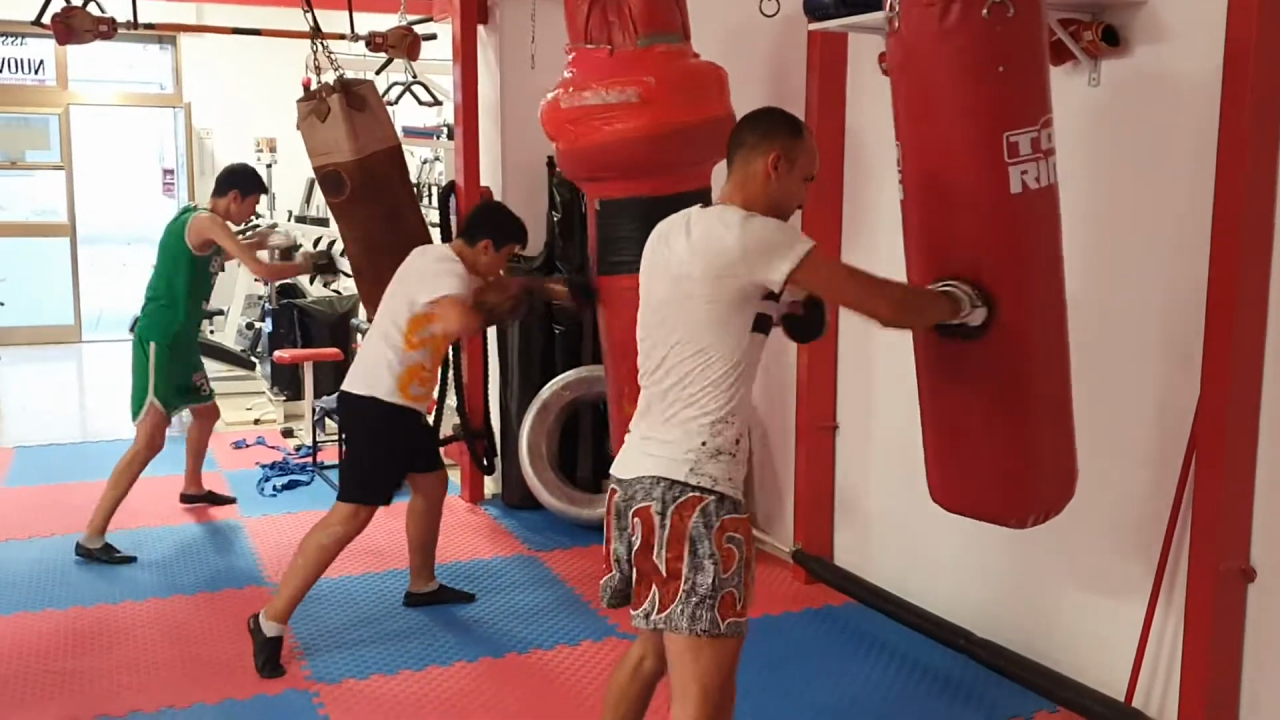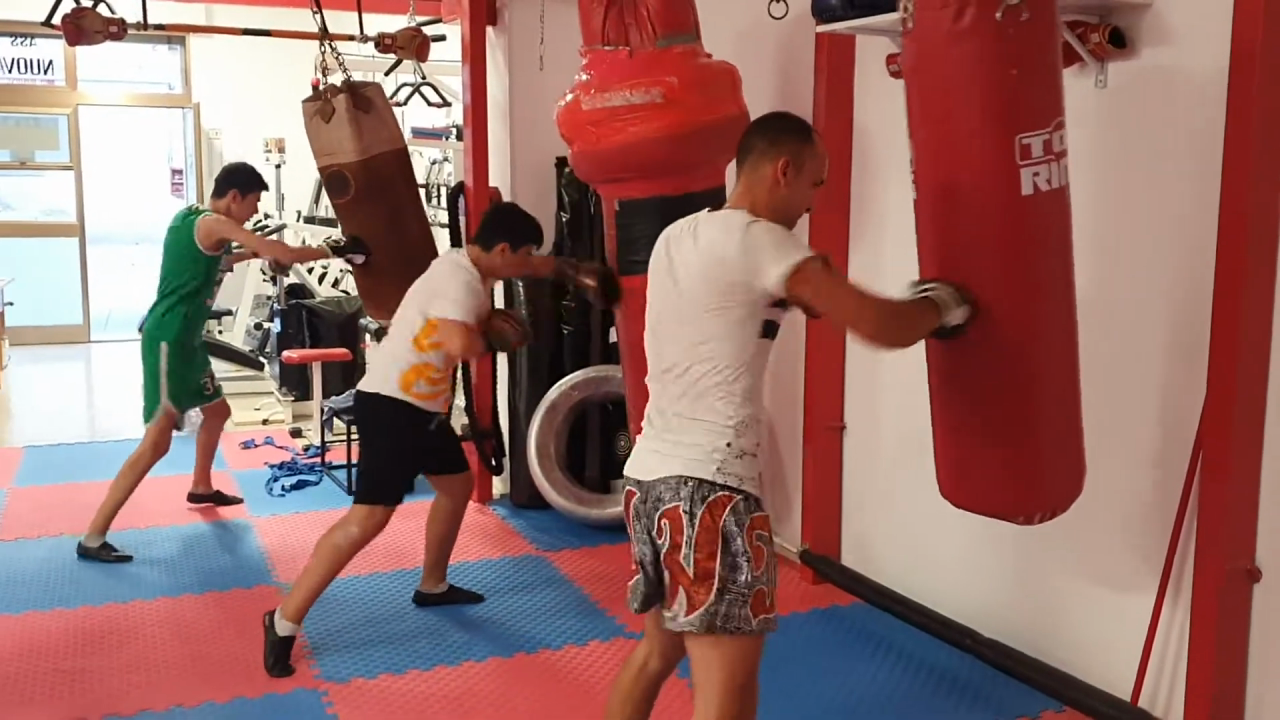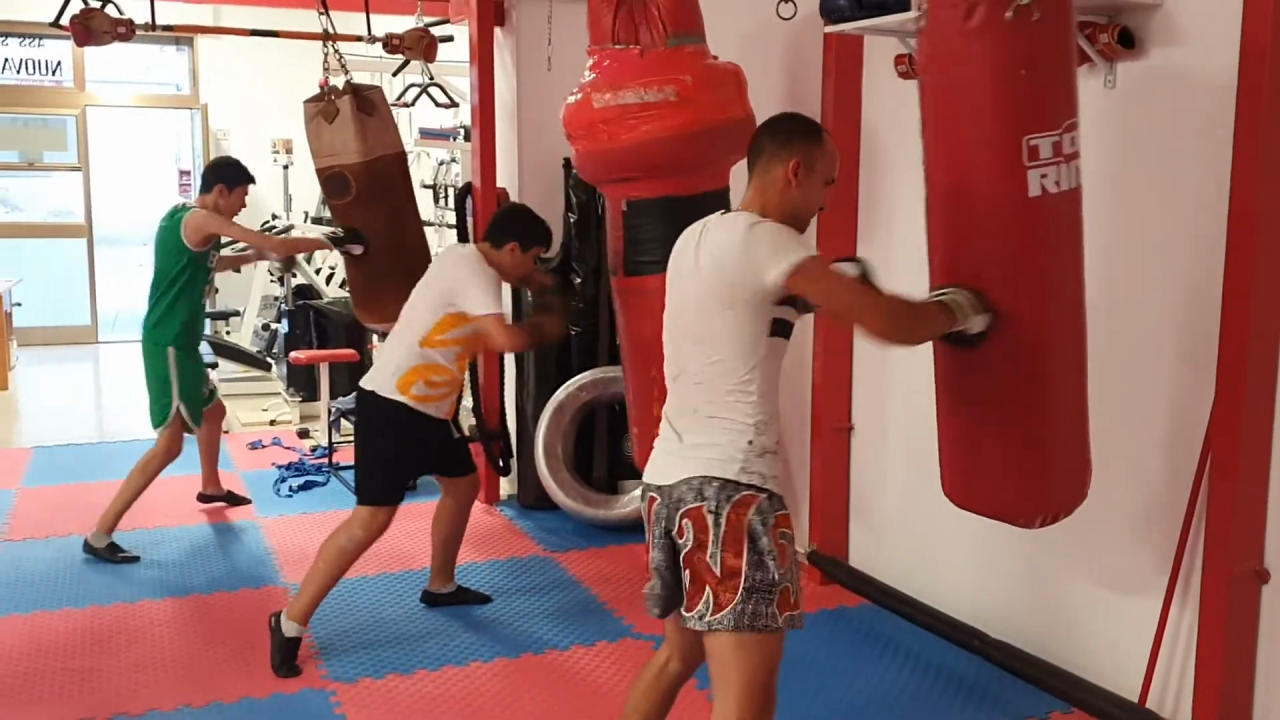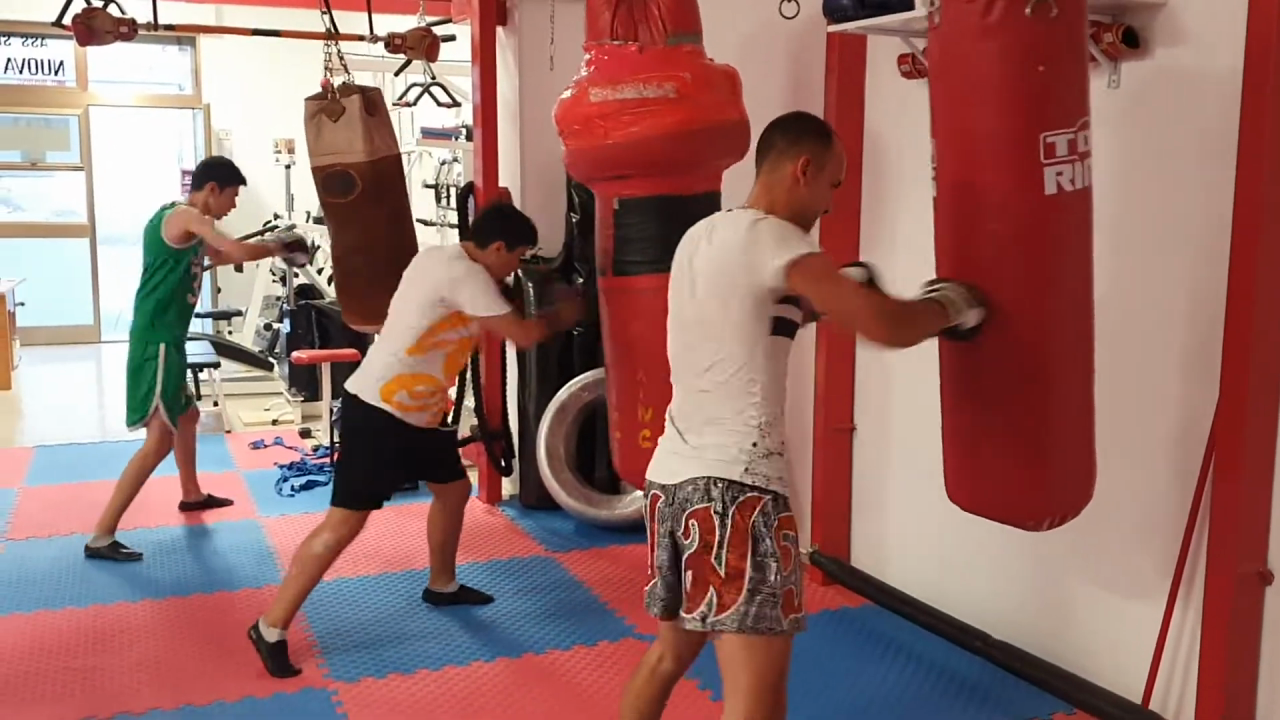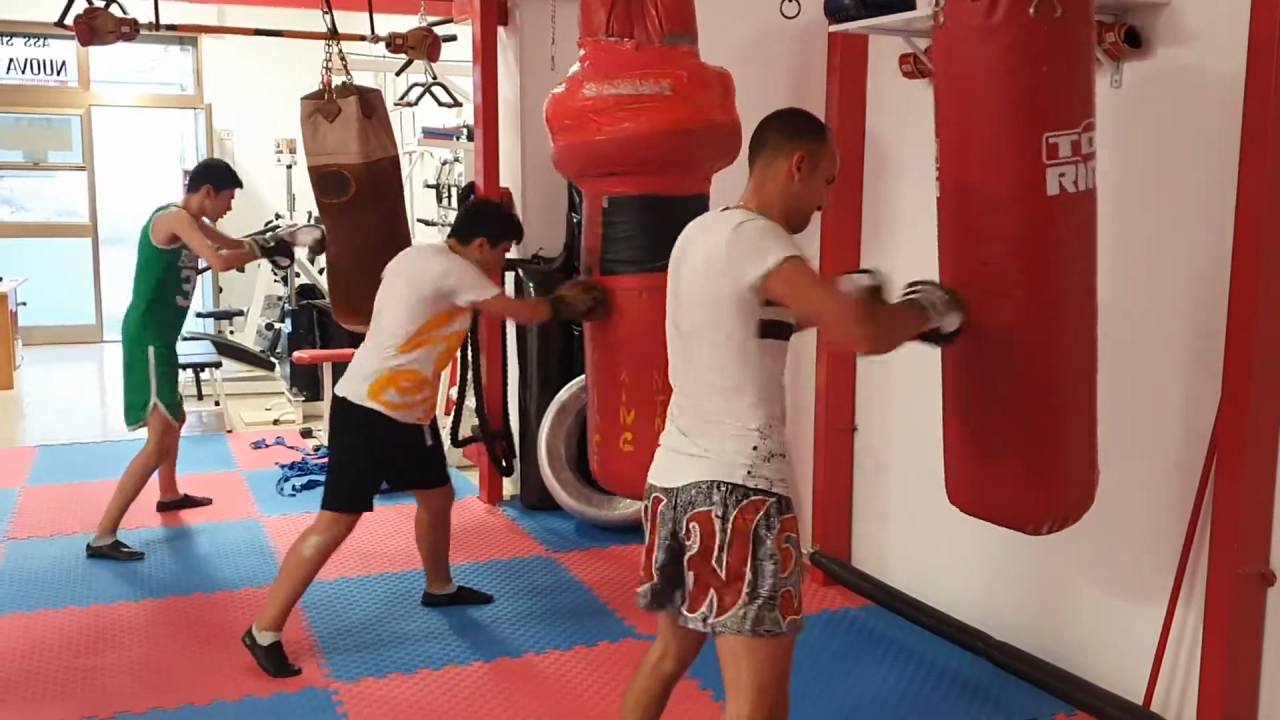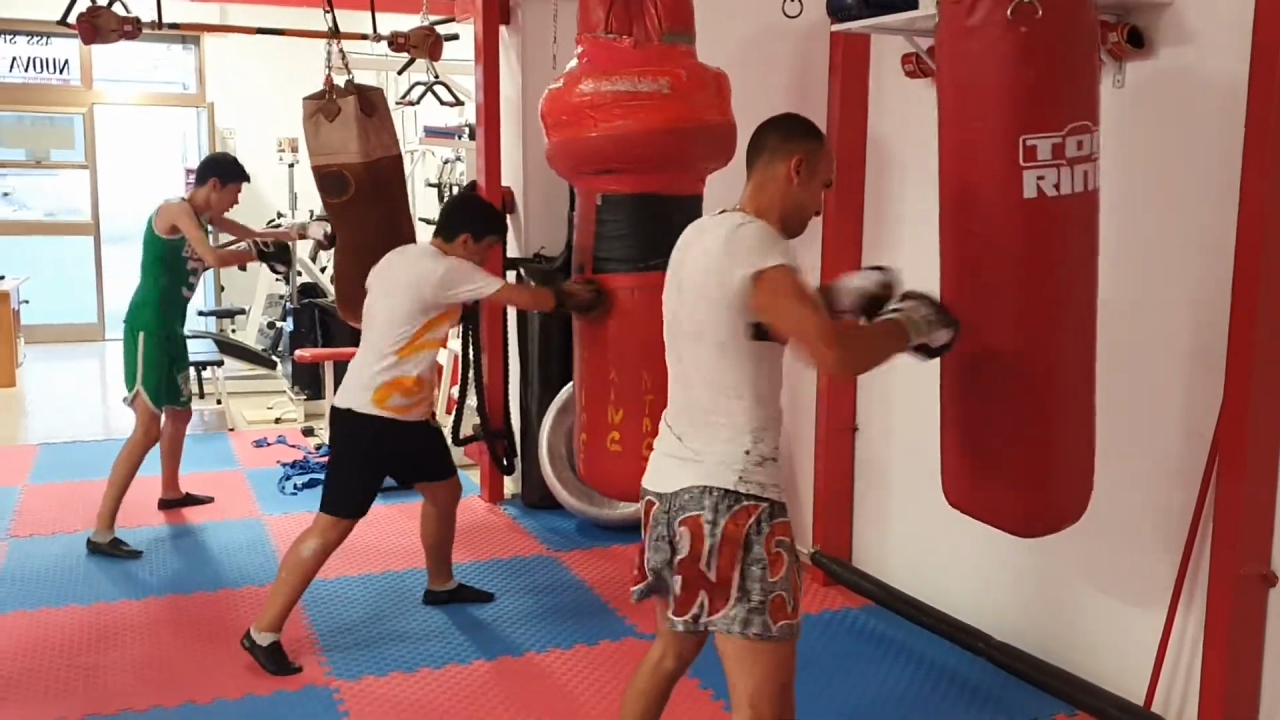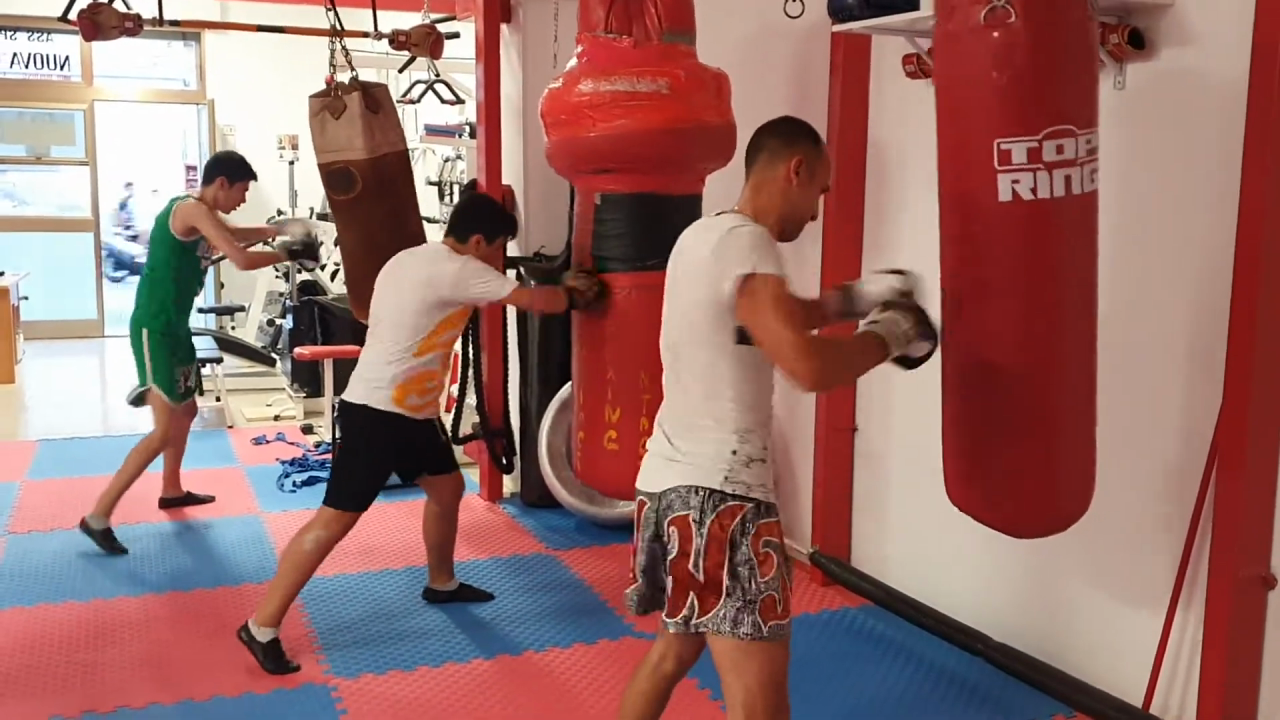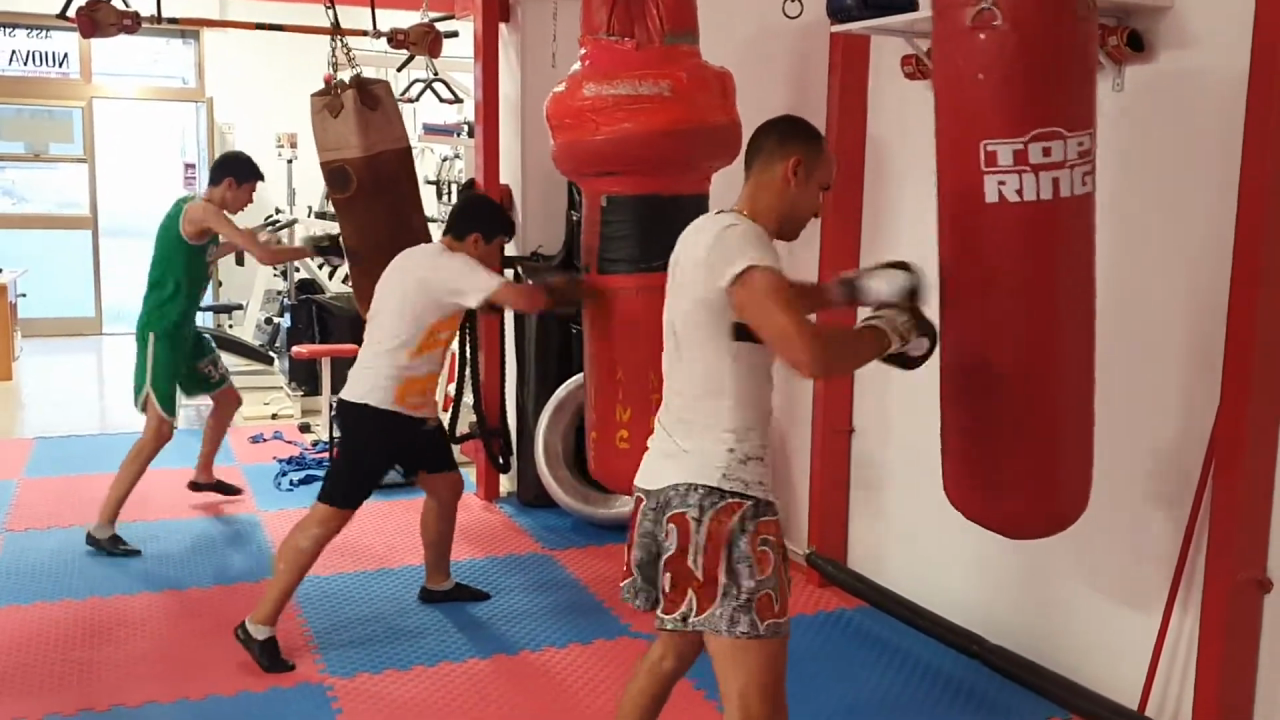
dt=0.3s
person 1, frame 1
left shoulder: (670, 231)
right shoulder: (753, 236)
right elbow: (889, 305)
left wrist: (788, 306)
right wrist: (960, 301)
left hip: (640, 474)
right hip: (692, 487)
left knee: (654, 648)
person 1, frame 2
left shoulder: (678, 235)
right shoulder: (757, 241)
right elbow: (880, 325)
left wrist: (802, 288)
right wrist: (941, 302)
left hip: (655, 475)
right hip: (710, 488)
left knee: (661, 645)
person 1, frame 3
left shoulder: (696, 237)
right shoulder: (760, 242)
right elbow: (889, 322)
left wrist: (845, 284)
right wrist: (961, 310)
left hip: (673, 477)
right hip: (730, 486)
left knee: (682, 650)
person 1, frame 4
left shoulder: (700, 237)
right shoulder: (764, 238)
right elbow: (883, 324)
left wrist: (828, 291)
right wrist: (954, 304)
left hip: (674, 478)
right hip: (732, 489)
left knee: (672, 648)
person 1, frame 5
left shoulder: (701, 232)
right shoulder: (750, 237)
right elbow: (861, 332)
left wrist: (842, 294)
right wrist: (932, 307)
left hip: (676, 478)
right hip: (735, 490)
left knee: (672, 649)
person 1, frame 6
left shoulder: (695, 238)
right shoulder: (752, 242)
right elbow: (834, 352)
right wrist: (911, 321)
left hip: (668, 483)
right hip: (729, 497)
left knee: (673, 647)
person 1, frame 7
left shoulder: (701, 237)
right shoulder: (745, 244)
right elbow: (812, 367)
left wrist: (847, 301)
right wrist: (895, 333)
left hip: (667, 480)
right hip: (718, 494)
left knee: (675, 649)
person 1, frame 8
left shoulder: (704, 235)
right shoulder: (740, 240)
right elbow: (812, 353)
left wrist: (847, 288)
right wrist: (890, 327)
left hip: (664, 480)
right hip: (719, 494)
left knee: (672, 652)
person 2, frame 1
left shoulder: (439, 259)
right shoulder: (441, 268)
left elbow: (479, 302)
right elbow: (457, 323)
left wrist: (515, 296)
right wrist: (492, 310)
left hip: (402, 402)
right hip: (376, 402)
left knee: (432, 484)
right knee: (351, 515)
left ankle: (422, 584)
right ankle: (270, 623)
person 2, frame 2
left shoulder: (470, 262)
right shoulder: (461, 278)
left elbow: (537, 270)
right elbow: (459, 344)
left wrist: (579, 271)
right wrist: (502, 334)
left hip: (420, 403)
right hip: (395, 404)
left knee: (457, 486)
right knee: (370, 514)
left ankle: (433, 586)
right ankle: (284, 621)
person 2, frame 3
left shoulder: (463, 258)
right shoulder: (475, 272)
right elbow: (505, 340)
left wrist: (542, 283)
right wrist: (545, 330)
left hip: (428, 408)
right hip: (392, 403)
left knee: (464, 484)
right knee: (373, 518)
left ankle: (441, 586)
right ankle: (290, 624)
person 2, frame 4
left shoulder: (440, 258)
right shoulder: (466, 275)
right elbow: (521, 335)
right wrist: (559, 318)
left hip: (420, 412)
right hip: (378, 411)
left knee: (454, 491)
right knee: (346, 521)
left ankle: (442, 584)
right ankle: (271, 628)
person 2, frame 5
left shoulder: (419, 258)
right shoulder: (452, 270)
right elbow: (518, 311)
right wrist: (566, 302)
left hip: (409, 414)
right hip: (367, 412)
left knee: (438, 498)
right knee: (335, 524)
left ankle: (439, 586)
right ankle: (265, 632)
person 2, frame 6
left shoulder: (396, 259)
right shoulder: (445, 270)
right elbow: (527, 299)
right wrist: (576, 296)
left hip: (409, 410)
right hip: (368, 417)
left knee: (445, 490)
right knee: (333, 527)
left ankle: (441, 584)
right ankle: (265, 632)
person 2, frame 7
left shoulder: (410, 259)
right shoulder: (458, 271)
right elbow: (534, 300)
right wrist: (579, 293)
left hip: (411, 409)
right hip: (375, 413)
left knee: (449, 487)
right knee: (335, 520)
left ankle: (442, 582)
right ankle: (262, 627)
person 2, frame 8
left shoulder: (424, 258)
right shoulder: (452, 268)
right elbow: (521, 299)
right wrist: (560, 289)
left hip: (411, 408)
right hip: (376, 409)
left knee: (447, 488)
right knee: (329, 517)
left ankle: (438, 583)
right ankle: (259, 625)
person 3, frame 1
left shoulder: (195, 219)
right shoulder: (207, 223)
left elbow: (221, 255)
right elbow: (262, 271)
left wrist: (261, 242)
right wrist: (308, 264)
left hip: (179, 337)
right hip: (159, 340)
left knee: (207, 411)
right knee: (149, 440)
left ankle: (193, 487)
right ankle: (91, 537)
person 3, frame 2
left shoulder: (191, 216)
right shoulder: (214, 223)
left elbow: (241, 252)
right elbow: (281, 254)
right wrist: (337, 250)
left hip: (185, 337)
right hip: (169, 340)
left knee: (217, 410)
right knee: (157, 442)
left ankle: (201, 487)
right ankle: (93, 536)
person 3, frame 3
left shoulder: (187, 216)
right shoulder: (202, 220)
left elbow: (209, 264)
right elbow: (271, 245)
left wrist: (255, 256)
right wrist: (329, 243)
left hip: (182, 339)
right hip: (169, 342)
left knee: (213, 412)
right knee: (169, 444)
left ankle: (212, 487)
right ankle: (100, 535)
person 3, frame 4
left shoulder: (176, 215)
right shoulder: (185, 217)
left elbow: (208, 256)
right elbow: (240, 253)
right wrist: (283, 247)
left hip: (166, 338)
right hip: (157, 341)
left knee: (187, 417)
right knee: (159, 442)
left ankle: (192, 494)
right ankle: (101, 537)
person 3, frame 5
left shoulder: (187, 220)
right shoulder: (176, 218)
left elbow: (226, 244)
right elbow: (221, 261)
left wrist: (277, 239)
right wrist: (263, 249)
left hip: (159, 338)
right hip: (148, 340)
left knee: (173, 420)
right knee: (160, 441)
left ankle: (169, 493)
right ankle: (102, 537)
person 3, frame 6
left shoulder: (199, 213)
right shoulder: (176, 210)
left elbow: (252, 235)
right elbow: (212, 256)
left wrist: (288, 233)
right wrist: (258, 251)
left hip: (170, 329)
right hip: (148, 330)
left knee: (179, 413)
right knee: (149, 428)
left ankle: (171, 491)
right ankle: (102, 532)
person 3, frame 7
left shoulder: (200, 212)
right shoulder: (192, 210)
left elbow: (240, 237)
right elbow: (241, 260)
left wrist: (282, 229)
right wrist: (288, 252)
left hip: (174, 327)
right hip: (155, 329)
left knee: (184, 410)
right knee: (164, 429)
left ankle: (172, 489)
right ankle: (98, 516)
person 3, frame 8
left shoulder: (207, 211)
right shoulder: (202, 212)
right elbow: (262, 255)
left wrist: (279, 245)
right wrist: (313, 251)
left hip: (183, 328)
right hip: (162, 330)
left knee: (228, 397)
right knee: (159, 430)
left ankle: (204, 474)
right ankle: (102, 528)
